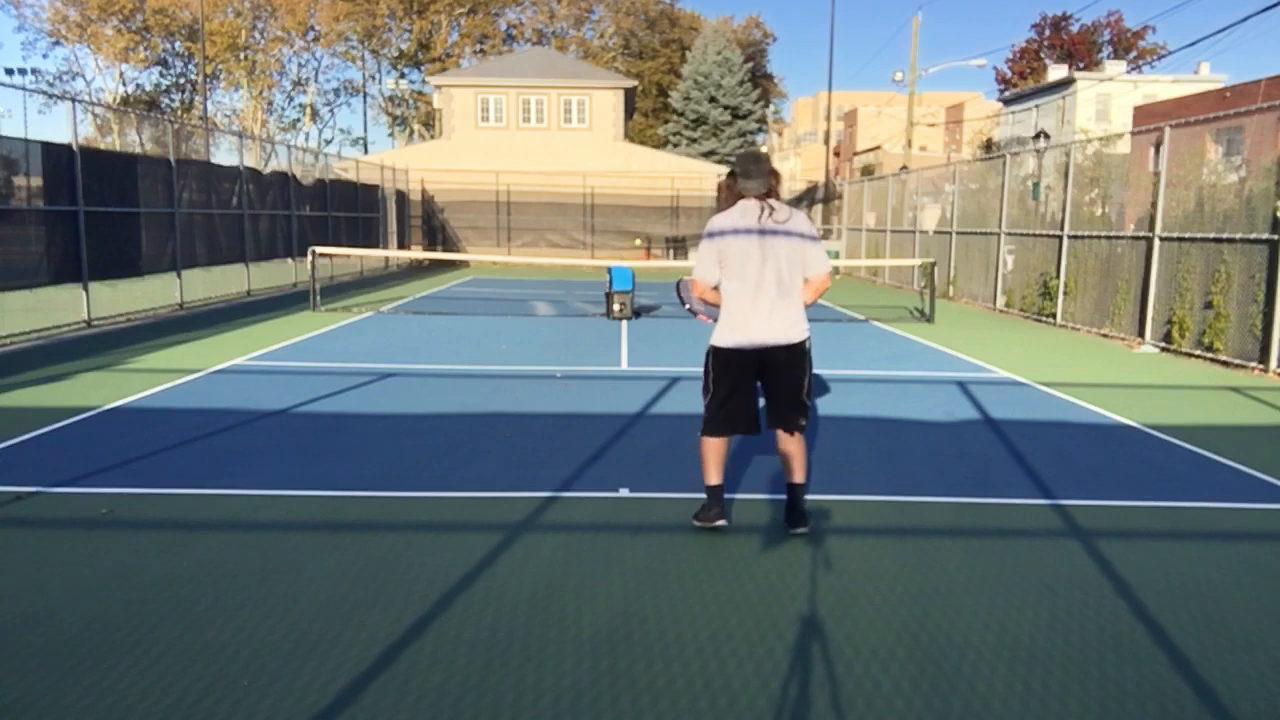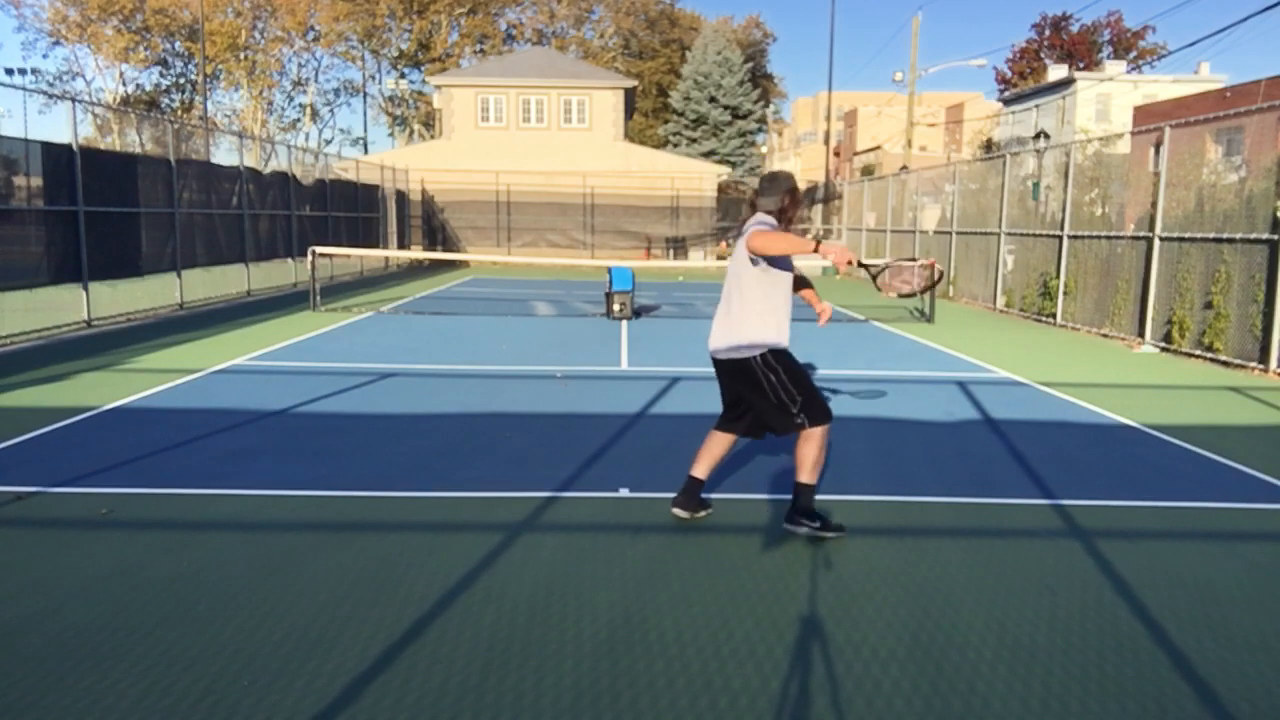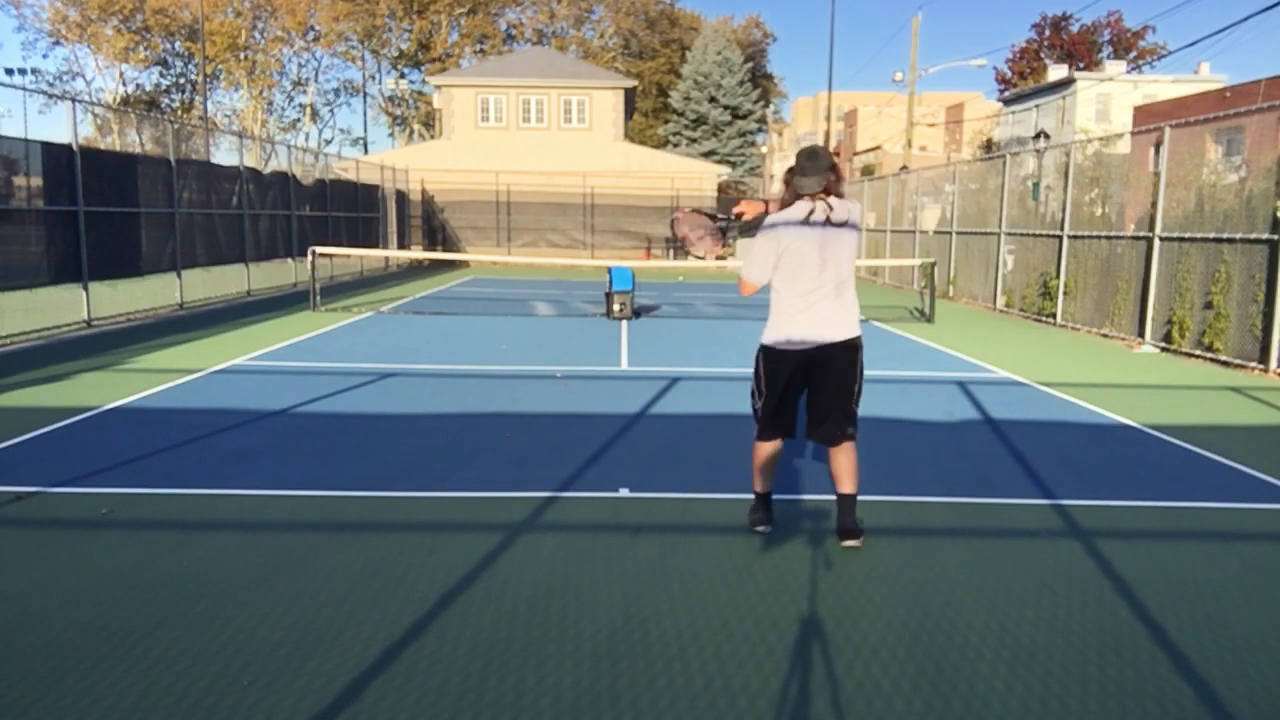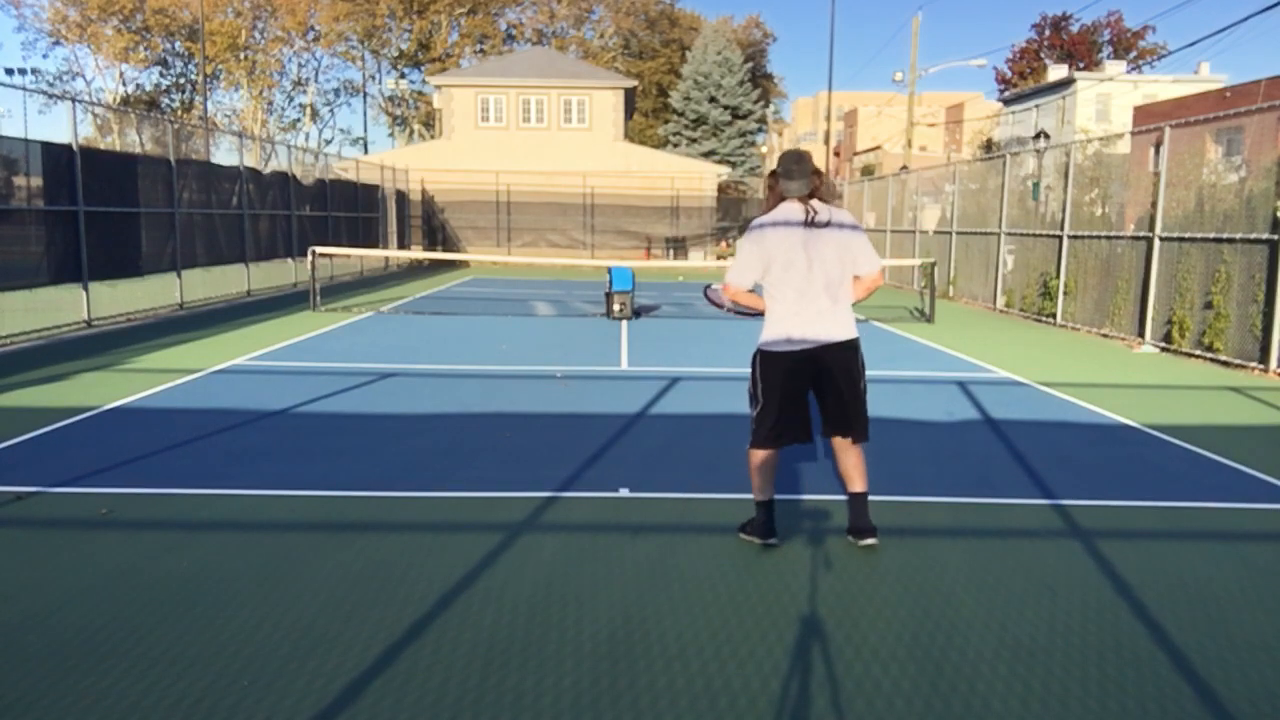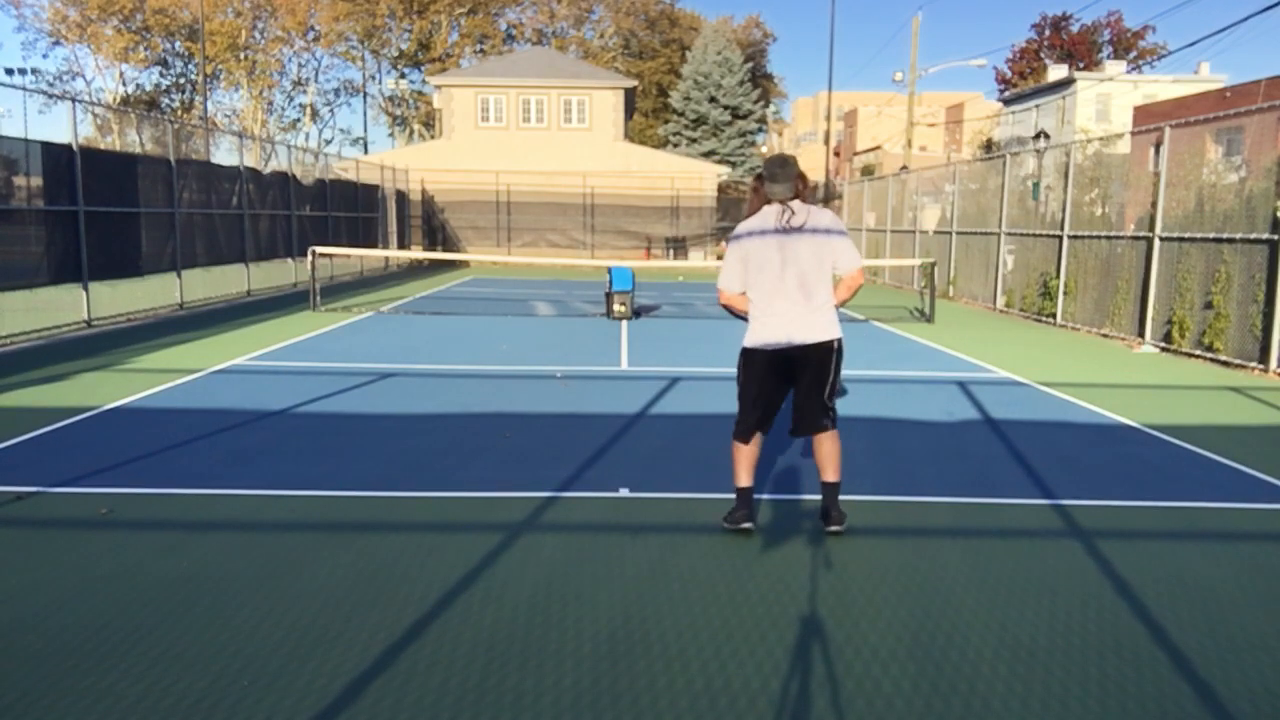
dt=1s
person 1, frame 1
left shoulder: (720, 224)
right shoulder: (799, 222)
left elbow: (700, 288)
right elbow: (821, 281)
left hip: (733, 342)
right hip: (789, 340)
left knee: (716, 423)
right knee: (791, 425)
left ankle: (714, 504)
right ankle: (796, 510)
person 1, frame 2
left shoulder: (773, 234)
right shoulder: (763, 228)
left elbow: (791, 276)
right elbow: (757, 243)
left wrist: (816, 300)
right wrist: (821, 247)
left hip: (729, 349)
right hip: (754, 351)
left knee: (731, 422)
right knee: (816, 419)
left ankle: (688, 496)
right ankle: (801, 510)
person 1, frame 3
left shoulder: (776, 226)
right shoulder: (850, 214)
left elbow: (747, 286)
right wrist: (766, 207)
left hip: (785, 343)
right hip: (840, 340)
left knee: (769, 428)
right knee: (840, 432)
left ankle: (763, 509)
right ankle: (847, 522)
person 1, frame 4
left shoulder: (763, 228)
right shoulder: (843, 222)
left elbow: (732, 289)
right elbow: (874, 277)
left hip: (781, 347)
right hip: (839, 342)
left knee: (765, 437)
right knee: (847, 433)
left ankle: (764, 521)
right ankle: (861, 521)
person 1, frame 5
left shoulder: (746, 231)
right shoulder: (826, 221)
left elbow: (727, 295)
right elbow: (854, 276)
right wrist: (827, 304)
left hip: (764, 345)
right hip: (820, 340)
left knee: (749, 427)
right knee: (822, 423)
left ankle: (744, 507)
right ankle: (831, 508)
